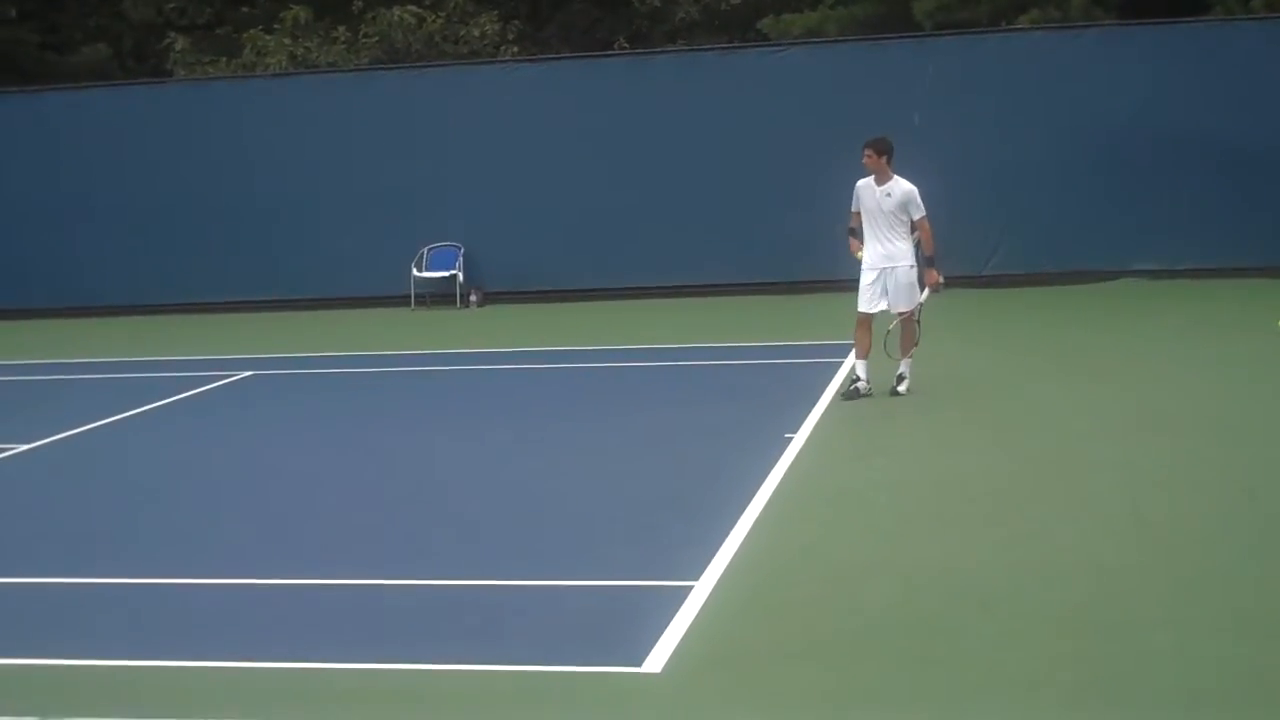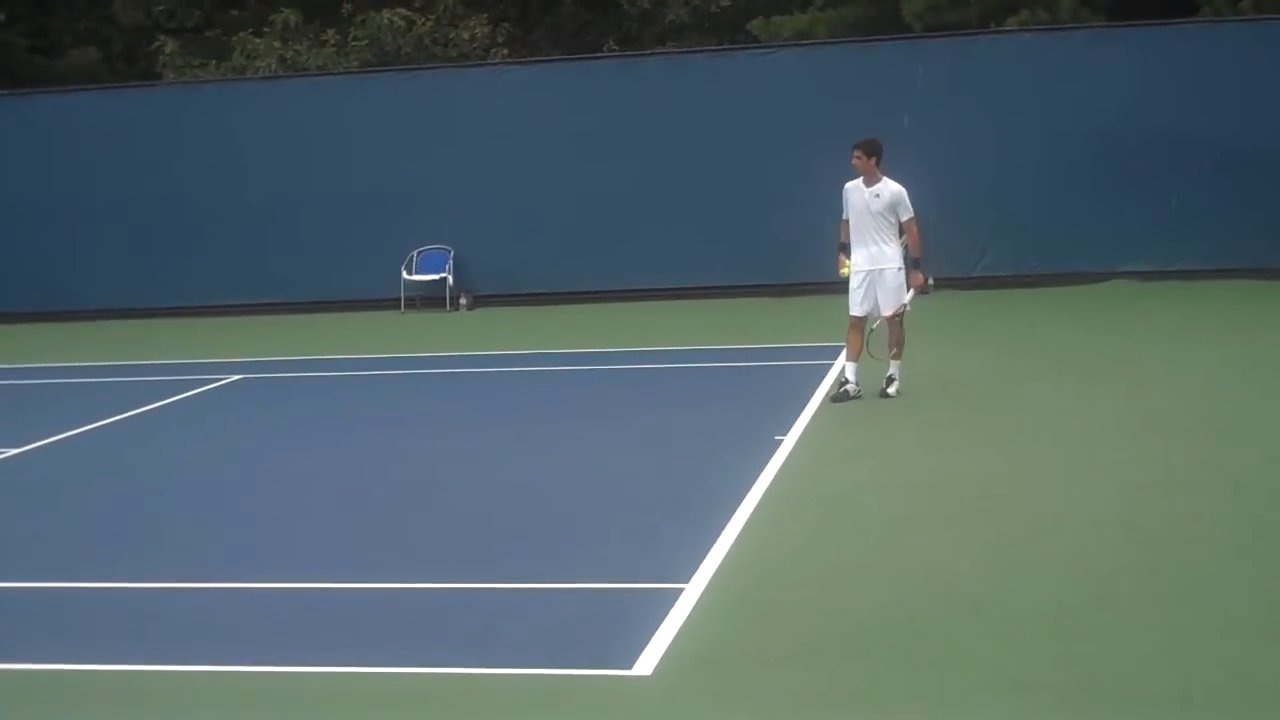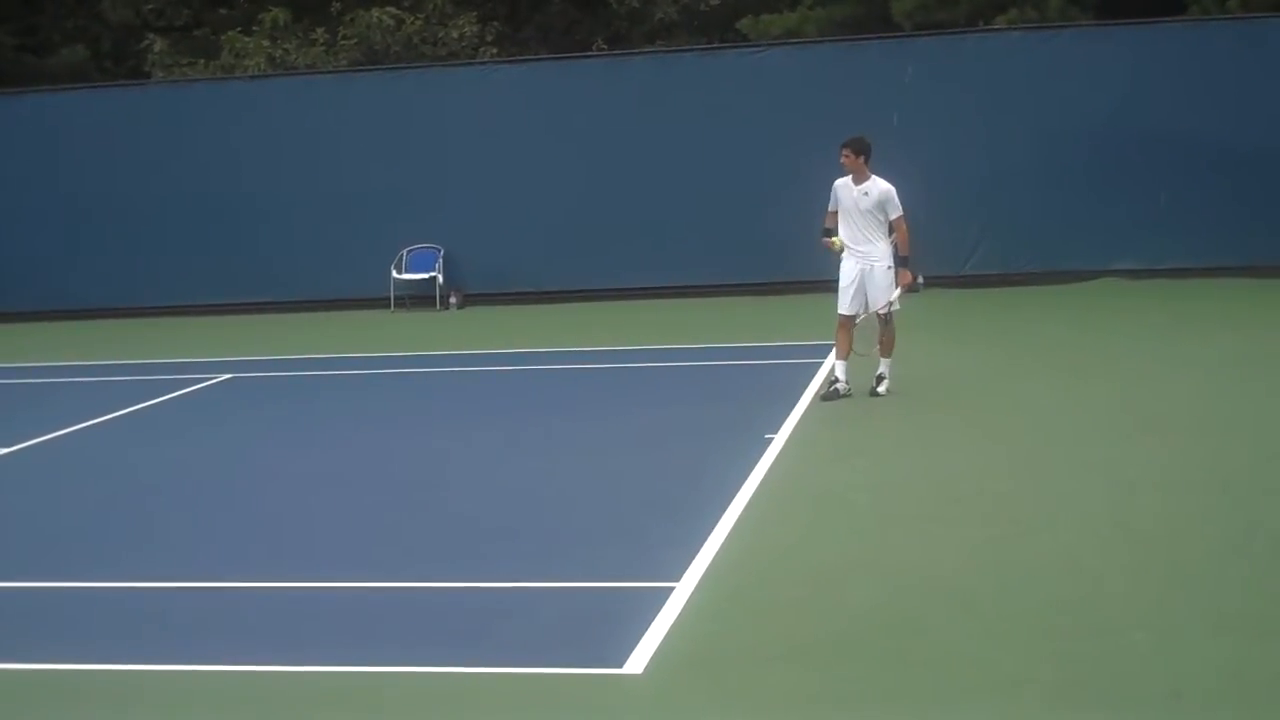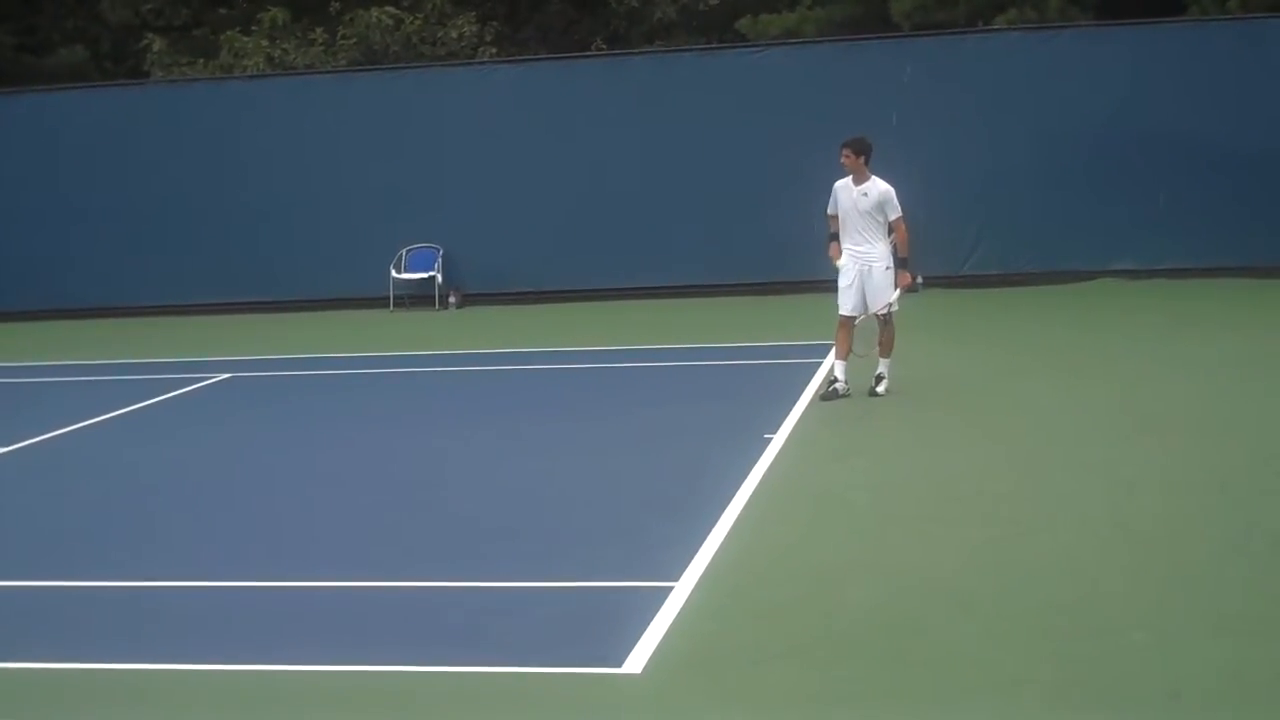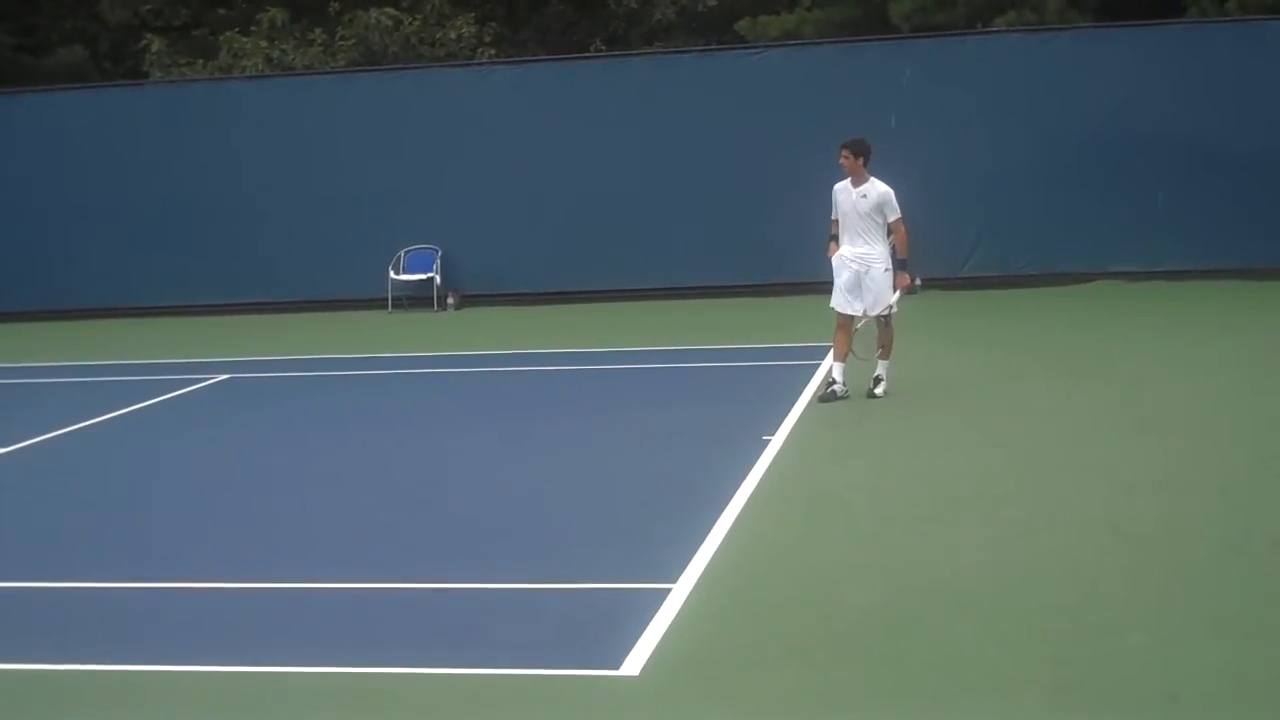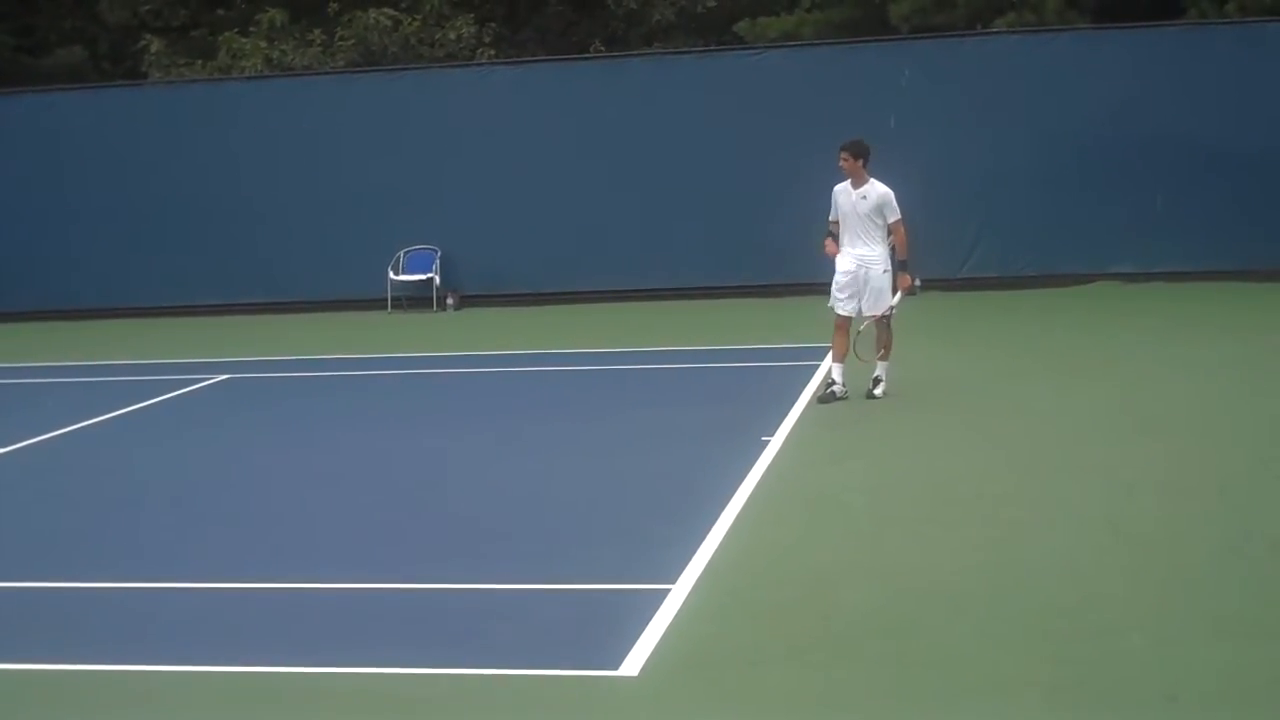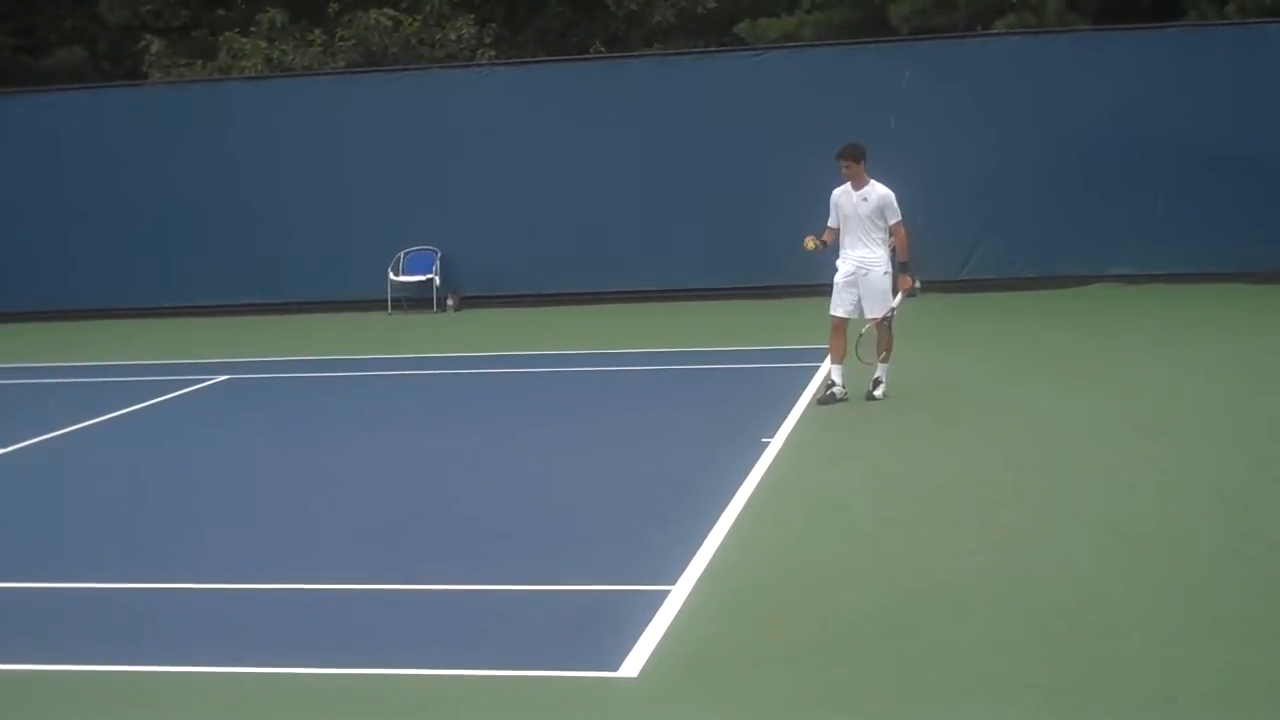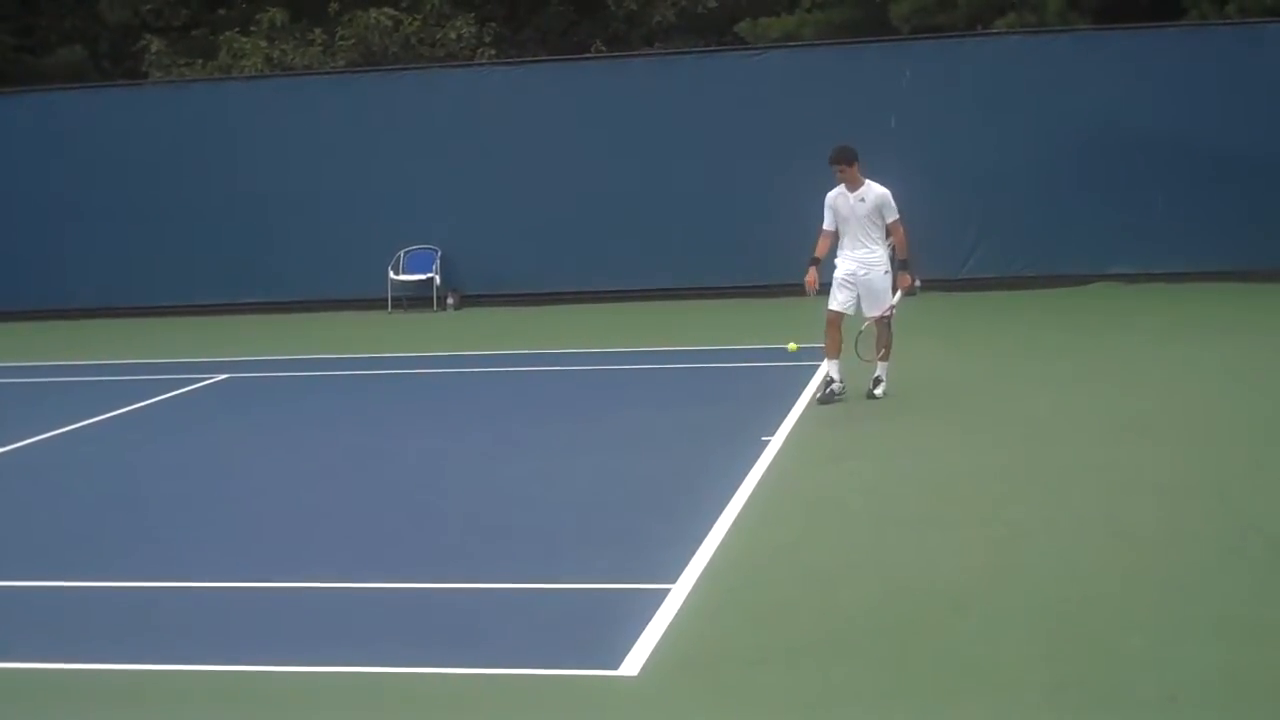
dt=0.2s
person 1, frame 1
left shoulder: (907, 190)
right shoulder: (861, 187)
left elbow: (923, 228)
left wrist: (930, 266)
right wrist: (853, 236)
left hip: (901, 263)
right hip: (871, 264)
left knee: (906, 318)
right knee: (863, 319)
left ankle: (903, 374)
right ankle: (861, 379)
person 1, frame 2
left shoulder: (895, 191)
right shoulder: (849, 189)
left elbow: (911, 231)
left wrist: (916, 268)
right wrist: (843, 252)
left hip: (890, 266)
right hip: (860, 267)
left knee: (894, 320)
right knee: (855, 322)
left ankle: (893, 376)
right ankle: (850, 381)
person 1, frame 3
left shoulder: (884, 190)
right shoulder: (839, 186)
left elbow: (900, 228)
left wrist: (904, 266)
right wrist: (828, 234)
left hip: (880, 263)
right hip: (851, 263)
left knee: (885, 318)
right knee: (844, 320)
left ankle: (883, 374)
right ankle: (840, 380)
person 1, frame 4
left shoulder: (883, 190)
right shoulder: (839, 188)
left elbow: (899, 229)
left wrist: (903, 268)
right wrist: (834, 241)
left hip: (878, 264)
right hip: (849, 264)
left knee: (885, 319)
right knee: (844, 320)
left ankle: (882, 374)
right ankle: (839, 379)
person 1, frame 5
left shoulder: (882, 192)
right shoulder: (838, 190)
left elbow: (898, 231)
left wrist: (902, 269)
right wrist: (833, 241)
left hip: (877, 265)
right hip: (847, 264)
left knee: (883, 320)
right knee: (843, 321)
left ankle: (881, 376)
right ankle: (837, 381)
person 1, frame 6
left shoulder: (882, 193)
right shoulder: (838, 191)
left elbow: (898, 232)
left wrist: (903, 270)
right wrist: (830, 238)
left hip: (876, 267)
right hip: (846, 267)
left knee: (882, 322)
right knee: (841, 323)
left ankle: (880, 377)
right ankle: (837, 382)
person 1, frame 7
left shoulder: (883, 194)
right shoulder: (837, 195)
left elbow: (898, 233)
left wrist: (904, 271)
right wrist: (819, 242)
left hip: (876, 268)
right hip: (847, 268)
left knee: (882, 324)
right knee: (837, 323)
left ankle: (880, 378)
right ankle: (837, 384)
person 1, frame 8
left shoulder: (879, 194)
right shoulder: (832, 198)
left elbow: (897, 232)
right elbow: (827, 235)
left wrist: (903, 269)
right wrist: (814, 266)
left hip: (876, 267)
right hip: (846, 266)
left knee: (882, 322)
right knee: (832, 319)
left ankle: (880, 377)
right ankle: (834, 380)
